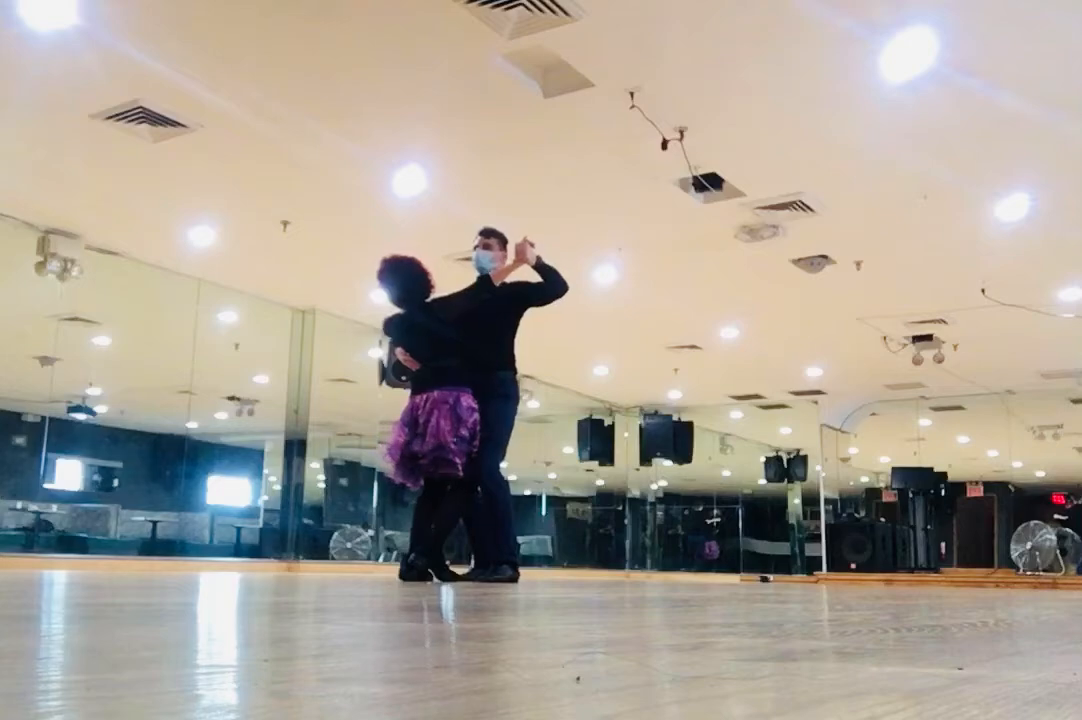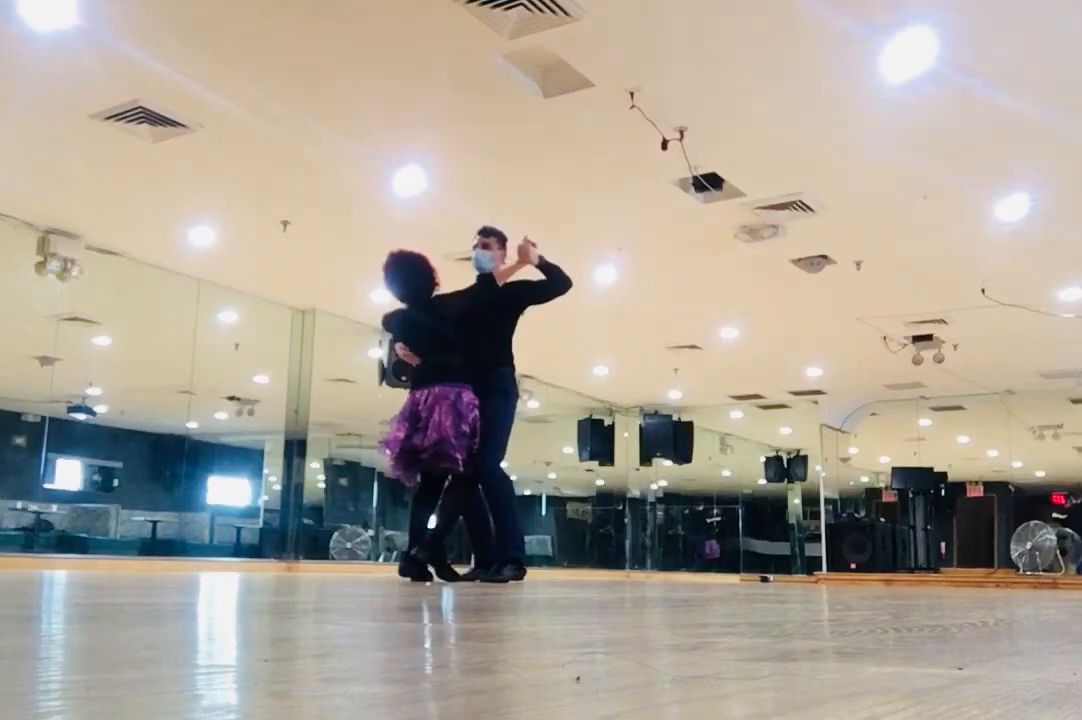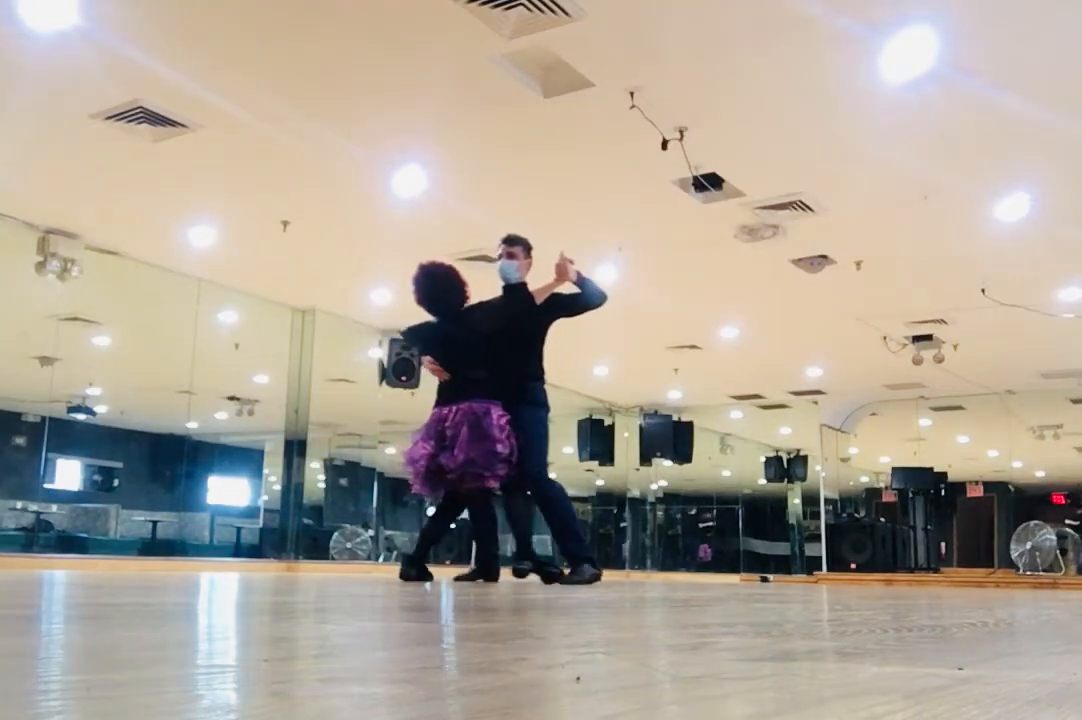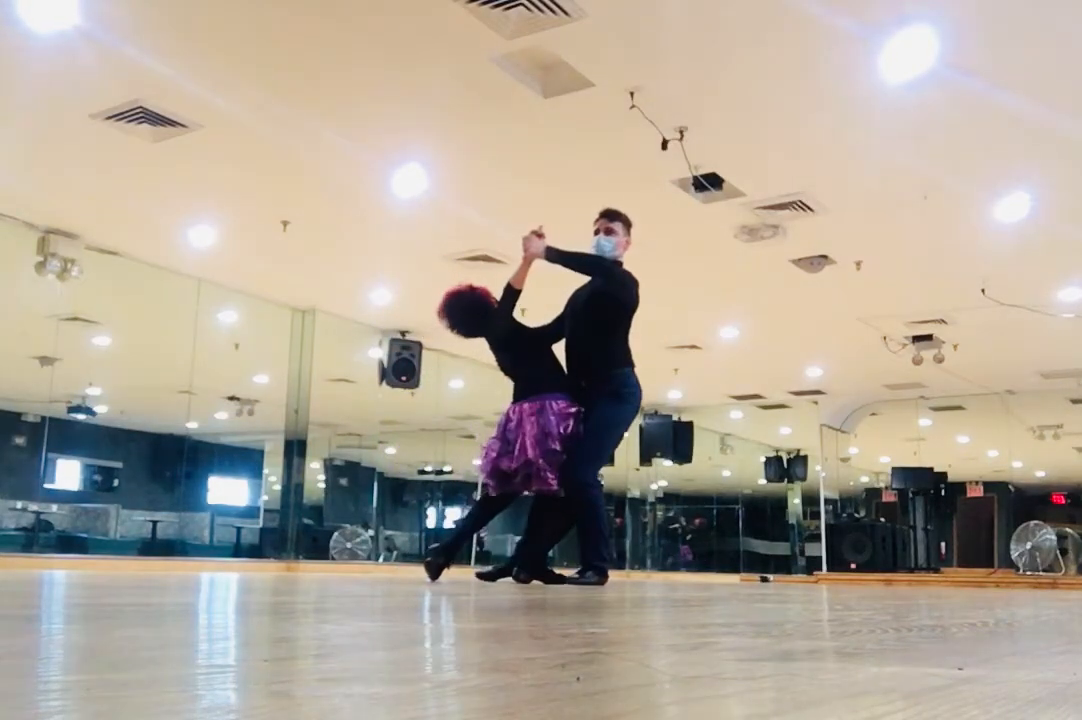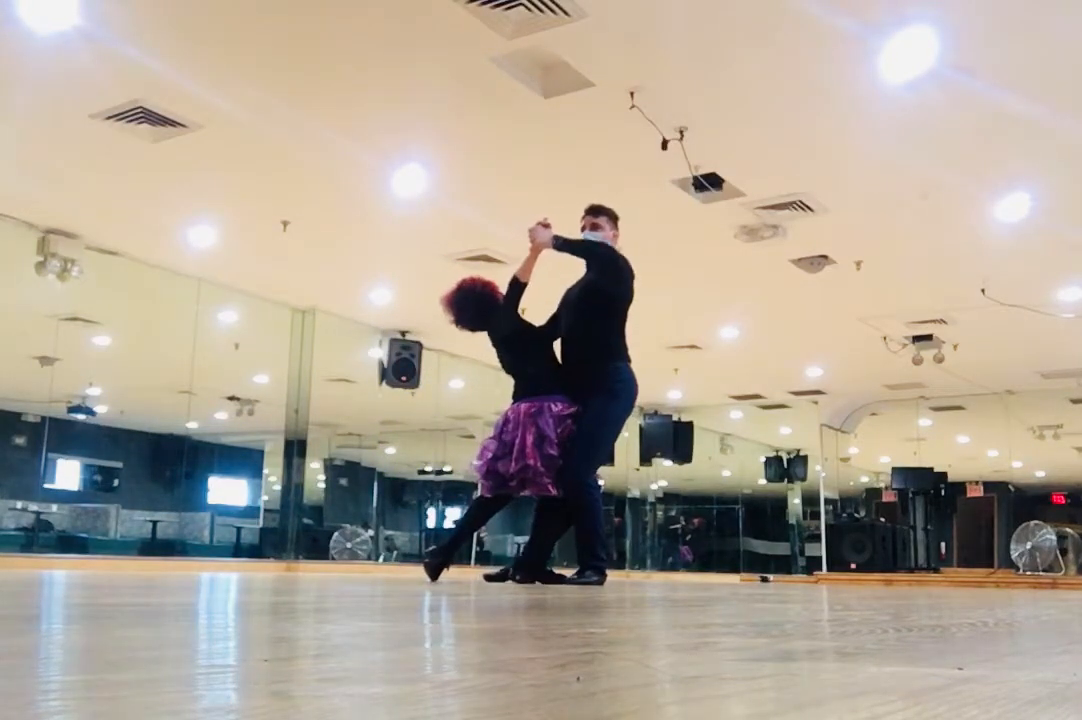
dt=1s
person 1, frame 1
left shoulder: (513, 293)
right shoulder: (458, 300)
left elbow: (558, 288)
left wrist: (534, 261)
right wrist: (406, 349)
left hip: (498, 389)
left knee: (486, 468)
right knee: (463, 473)
left ankle: (507, 561)
right ankle: (485, 560)
person 1, frame 2
left shoulder: (512, 291)
right shoulder: (457, 299)
left elbow: (561, 284)
left wrist: (536, 260)
right wrist: (404, 344)
left hip: (497, 386)
left knee: (487, 465)
right knee: (464, 472)
left ankle: (512, 558)
right ankle: (486, 560)
person 1, frame 3
left shoulder: (541, 304)
left elbow: (596, 298)
left wrist: (575, 278)
right wrist: (431, 360)
left hip: (528, 399)
left knee: (534, 475)
left ankle: (583, 560)
person 1, frame 4
left shoulder: (623, 283)
right shoulder: (582, 293)
left elbow: (601, 268)
left wrist: (546, 252)
left hip: (616, 390)
right hip: (586, 394)
left knee: (581, 473)
right knee: (563, 474)
left ankle: (596, 566)
right ankle: (528, 559)
person 1, frame 5
left shoulder: (615, 276)
right shoulder: (575, 291)
left elbow: (609, 256)
right elbow: (550, 331)
left wrist: (553, 241)
left hip: (611, 385)
right hip: (578, 390)
left knee: (578, 471)
right knee: (559, 472)
left ankle: (594, 565)
right ankle: (532, 561)
person 2, frame 1
left shoulder: (395, 324)
right shoulder: (437, 311)
right elbow: (479, 291)
right wrist: (518, 262)
left hip: (421, 403)
right hip: (452, 400)
left knee: (433, 485)
right knee: (463, 480)
left ankle: (414, 558)
right ankle: (429, 553)
person 2, frame 2
left shoulder: (397, 321)
right shoulder: (442, 310)
right elbow: (486, 289)
left hip: (421, 401)
right hip: (455, 398)
left knee: (429, 481)
right knee: (463, 475)
left ankle: (414, 554)
person 2, frame 3
left shoulder: (427, 332)
right shoulder: (473, 320)
left elbow: (409, 335)
right elbow: (520, 304)
right wrist: (558, 280)
left hip: (446, 414)
right hip: (481, 411)
left knee: (455, 492)
right knee: (477, 490)
left ankle: (415, 560)
person 2, frame 4
left shoulder: (502, 335)
right shoulder: (501, 327)
left elbow: (549, 333)
right elbow: (508, 298)
right wrist: (529, 259)
left hip: (529, 411)
right hip: (547, 409)
left knee: (501, 490)
right knee: (549, 487)
left ankle: (446, 551)
right ankle: (529, 561)
person 2, frame 5
left shoulder: (502, 332)
right shoulder: (504, 324)
right elbow: (514, 291)
right wrist: (535, 251)
left hip: (527, 410)
right hip: (546, 410)
left knee: (498, 490)
right knee: (560, 489)
left ankle: (443, 552)
right ankle: (531, 564)
